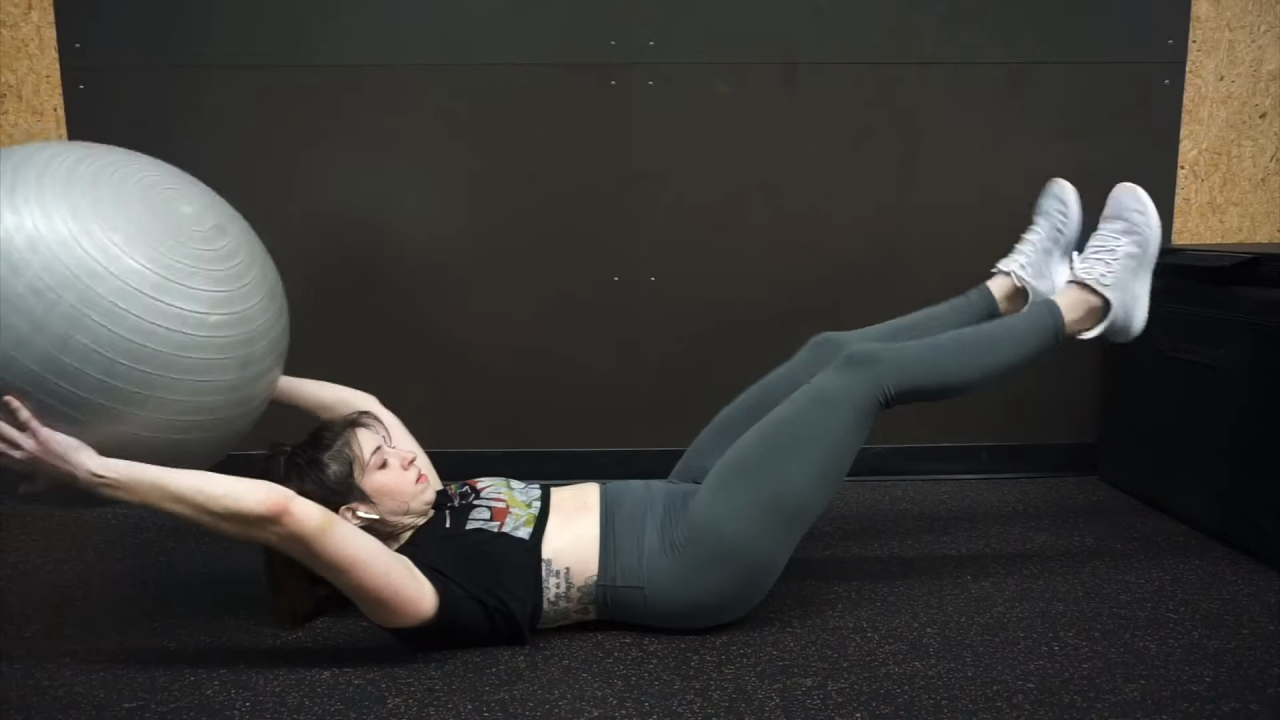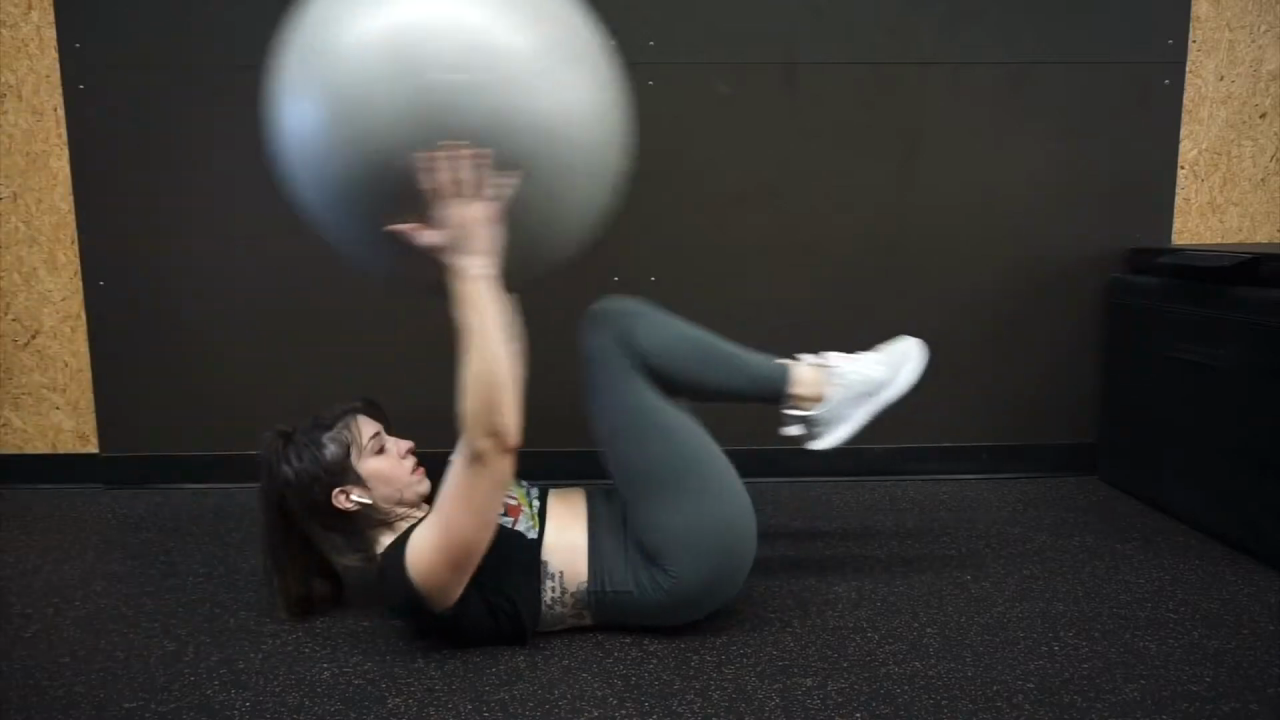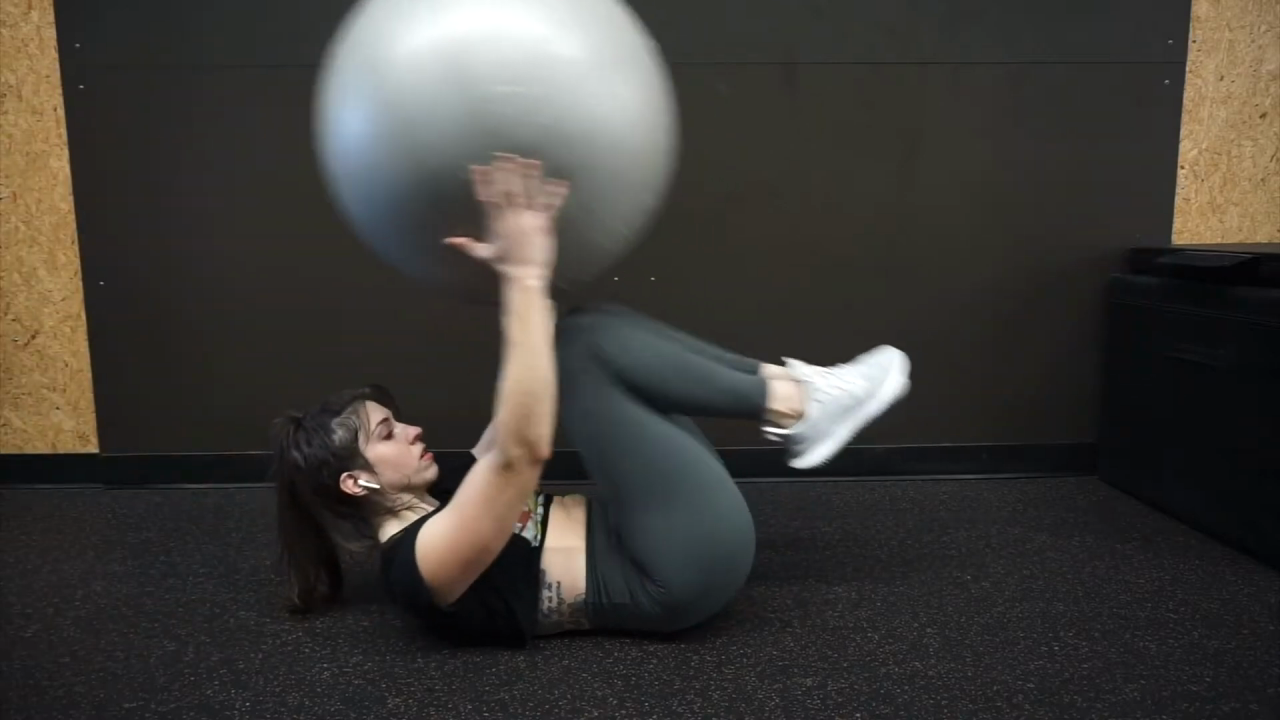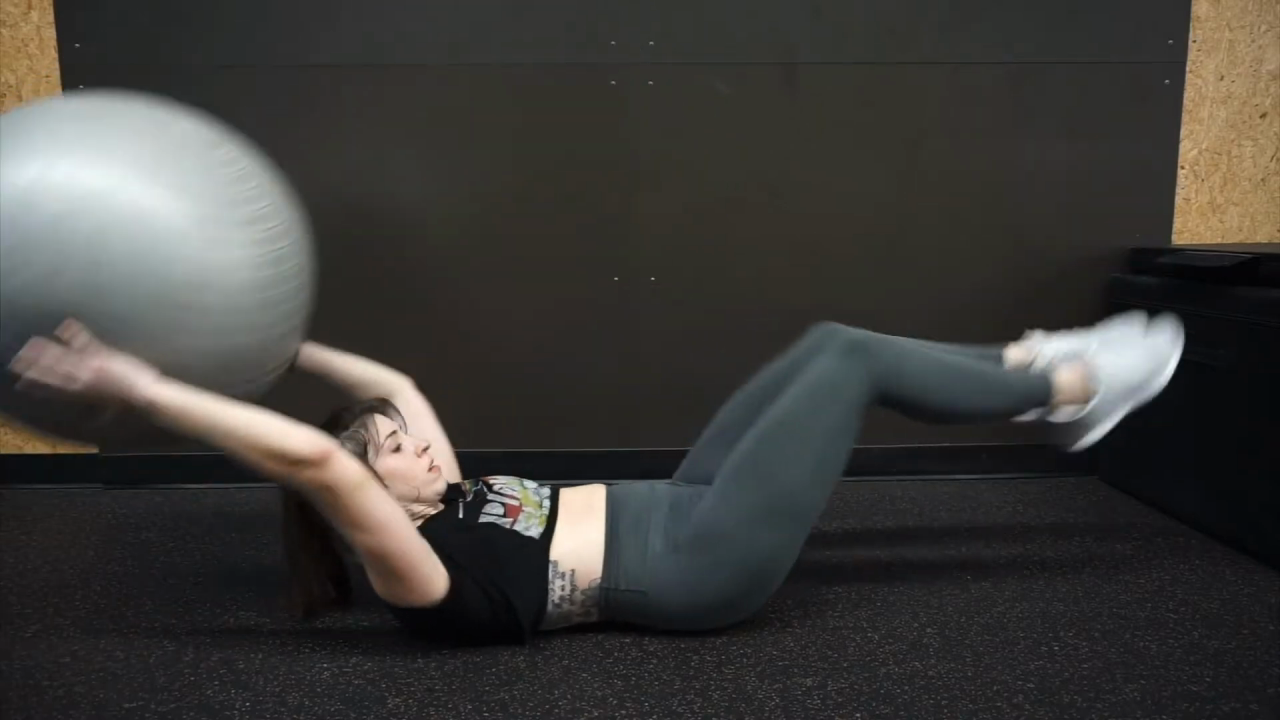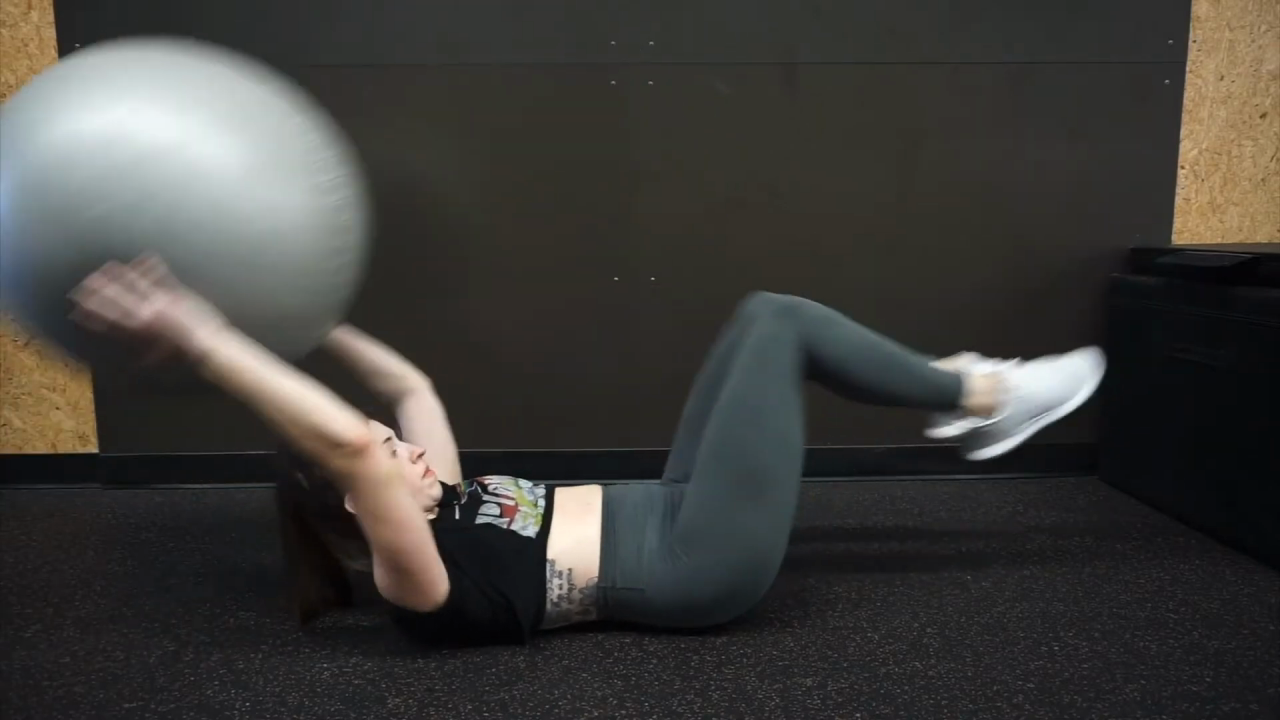
dt=0.5s
person 1, frame 1
left shoulder: (431, 516)
right shoulder: (416, 591)
left elbow: (364, 403)
right elbow: (282, 510)
right wrist: (95, 468)
left hip: (672, 510)
right hip: (699, 561)
left knee: (832, 351)
right knee: (859, 368)
left ankle: (1019, 289)
right ankle: (1083, 306)
person 1, frame 2
left shoulder: (427, 515)
right shoulder: (420, 571)
left elbow: (497, 396)
right elbow: (494, 435)
left wrist: (478, 266)
right wrist: (472, 265)
left hip: (690, 543)
right hip: (697, 560)
left knee: (610, 339)
right knee: (608, 322)
left ankle: (808, 381)
right ankle: (814, 390)
person 1, frame 3
left shoulder: (437, 503)
right shoulder: (426, 561)
right elbow: (526, 446)
left wrist: (525, 276)
right wrist: (526, 276)
left hip: (684, 542)
right hip: (692, 561)
left knee: (574, 354)
right knee: (582, 341)
left ankle: (789, 389)
right ankle: (792, 402)
person 1, frame 4
left shoulder: (446, 511)
right shoulder: (420, 582)
left elbow: (395, 387)
right elbow: (315, 454)
right wrist: (143, 388)
left hip: (681, 514)
right hip: (705, 564)
left knee: (830, 346)
right knee: (849, 360)
left ankle: (1037, 365)
right ankle: (1070, 388)
person 1, frame 5
left shoulder: (450, 513)
right shoulder: (424, 588)
left elbow: (413, 387)
right elbow: (354, 449)
right wrist: (197, 334)
left hip: (673, 516)
right hip: (703, 563)
left knee: (766, 326)
right knee: (771, 320)
left ankle: (972, 392)
right ankle: (980, 394)
